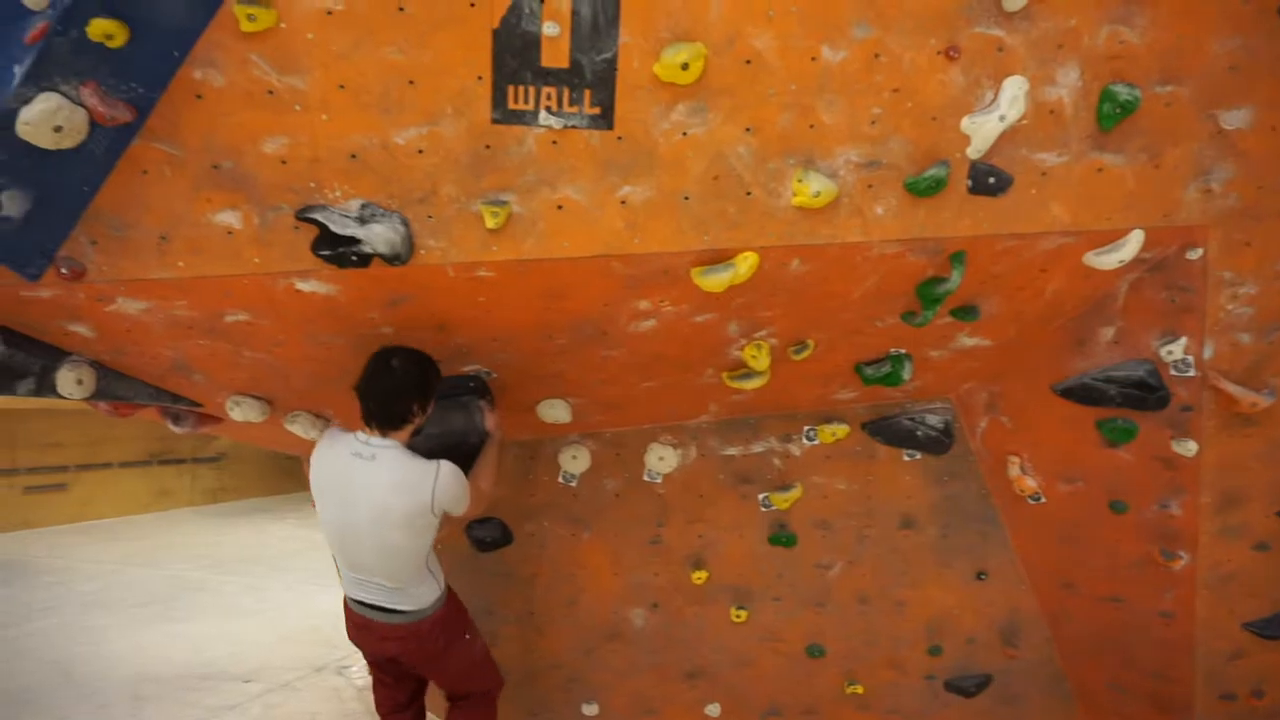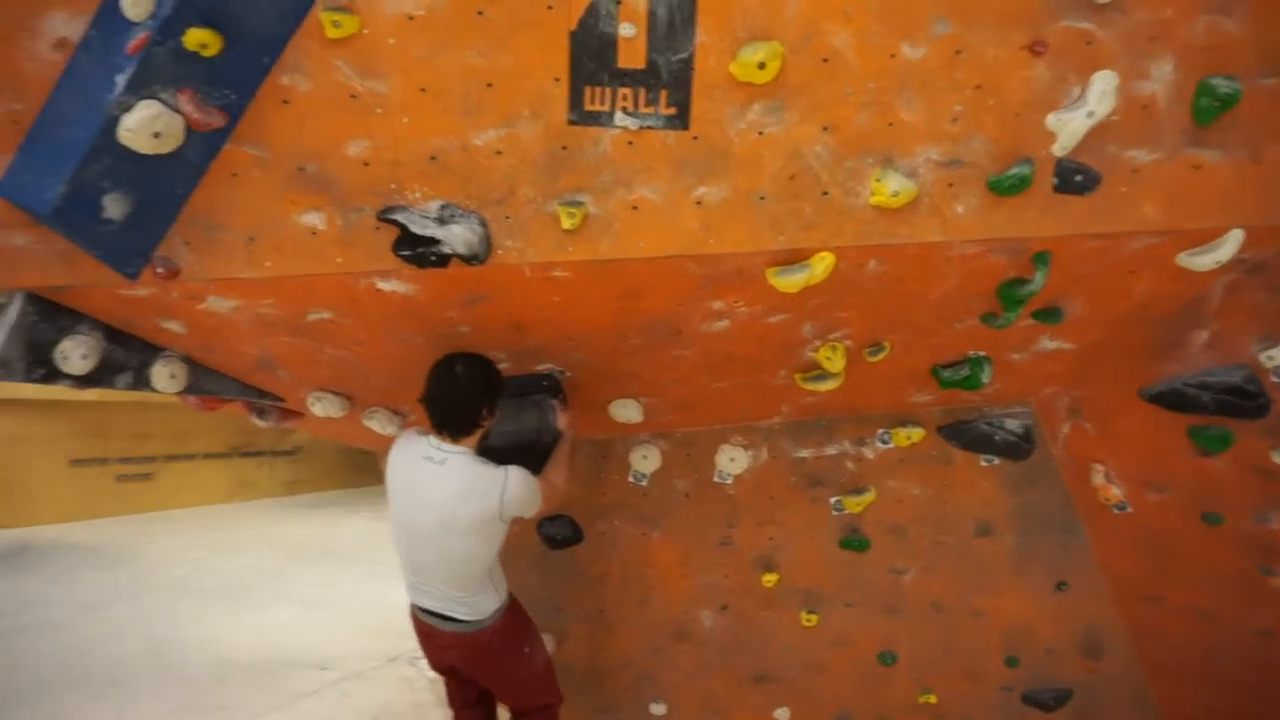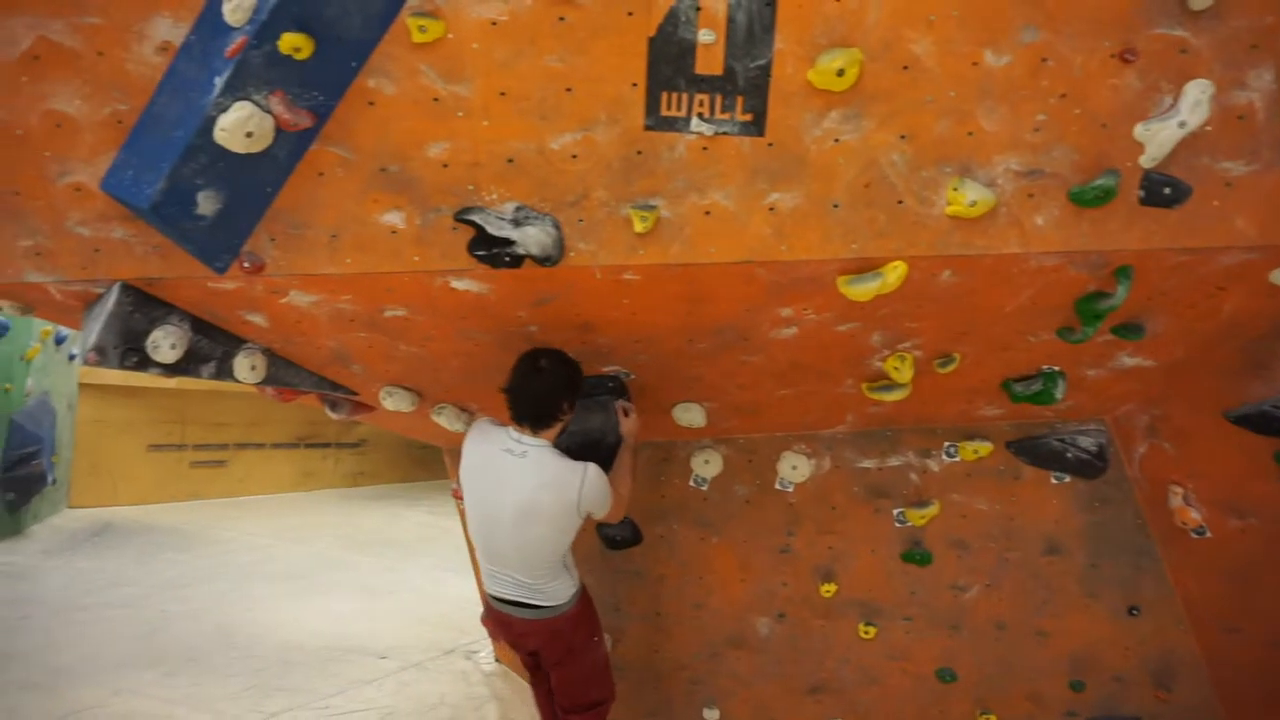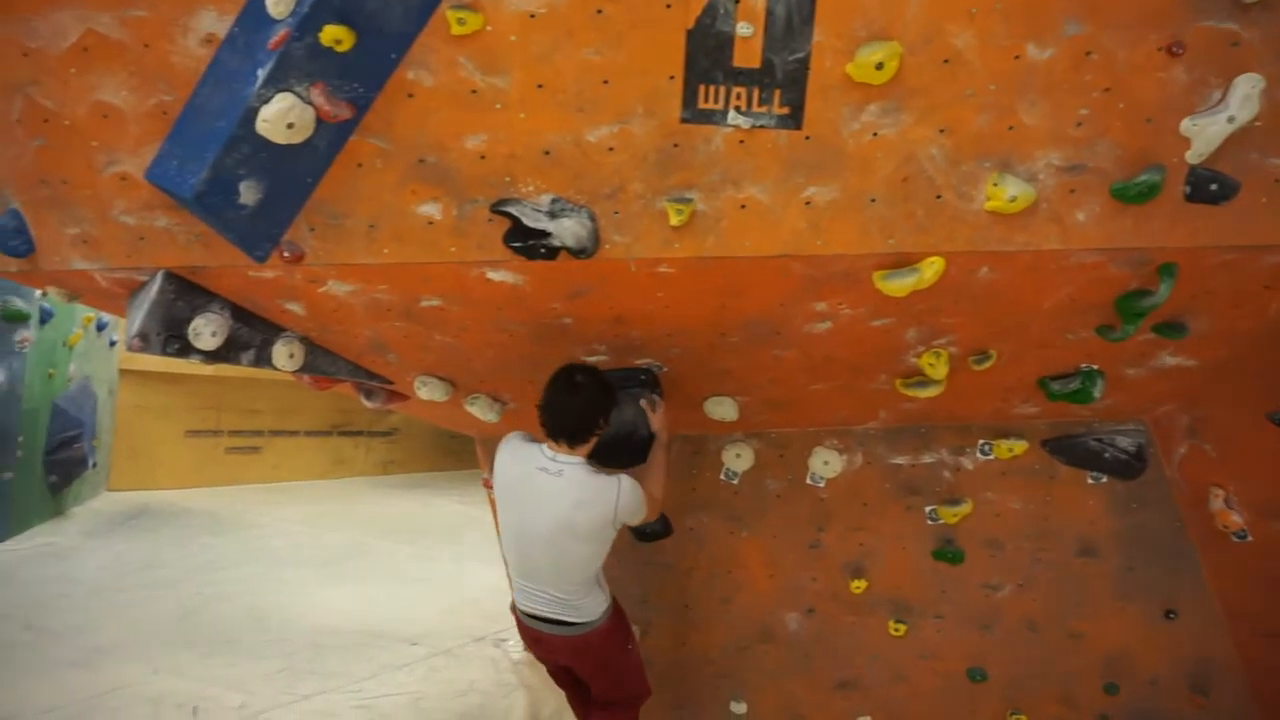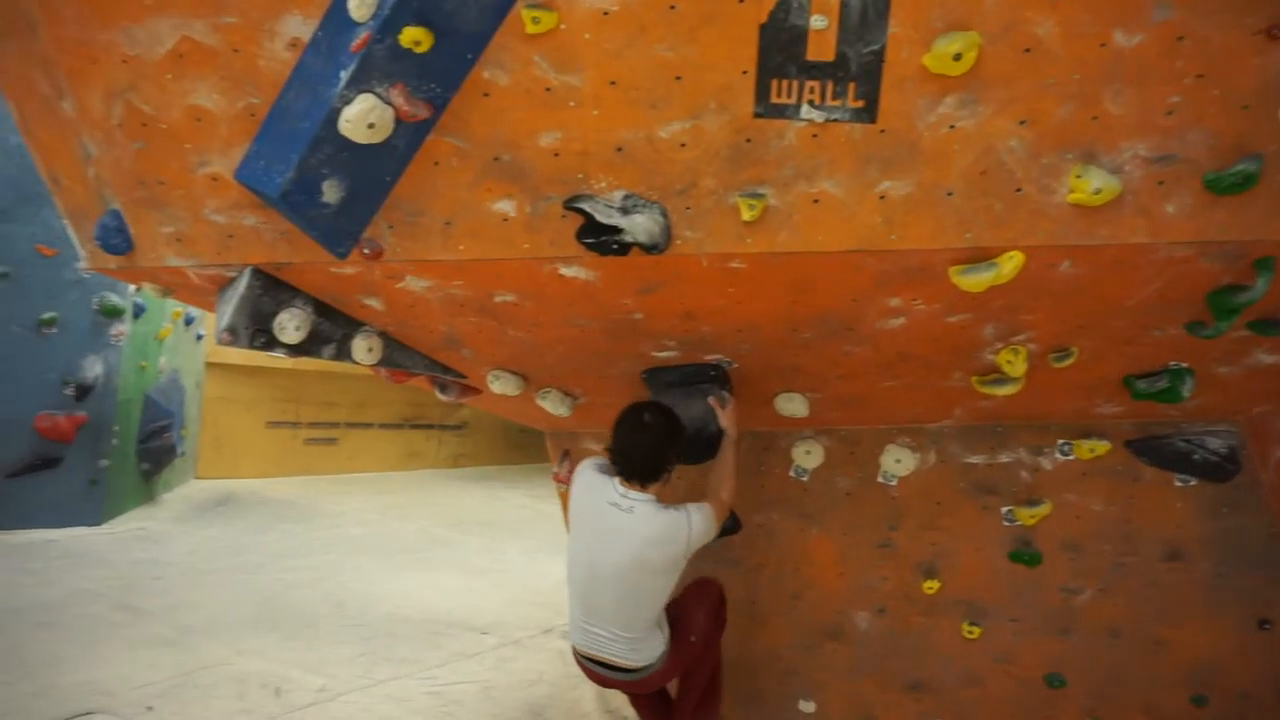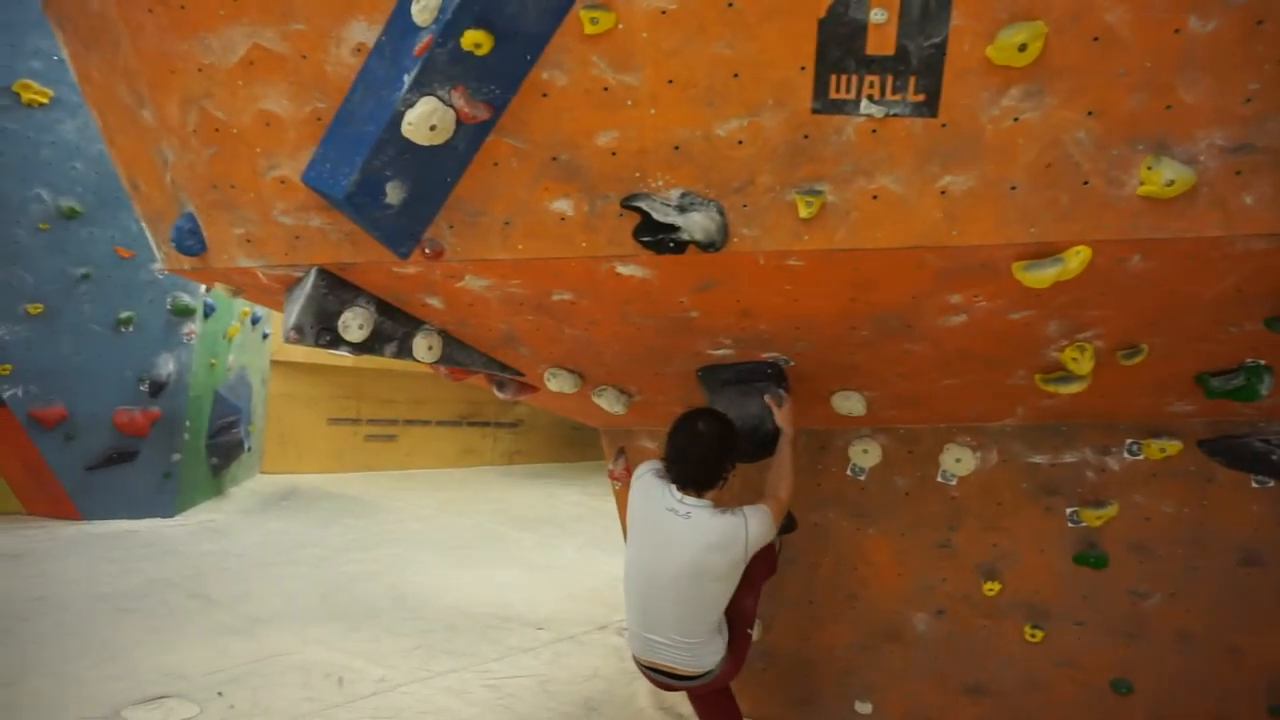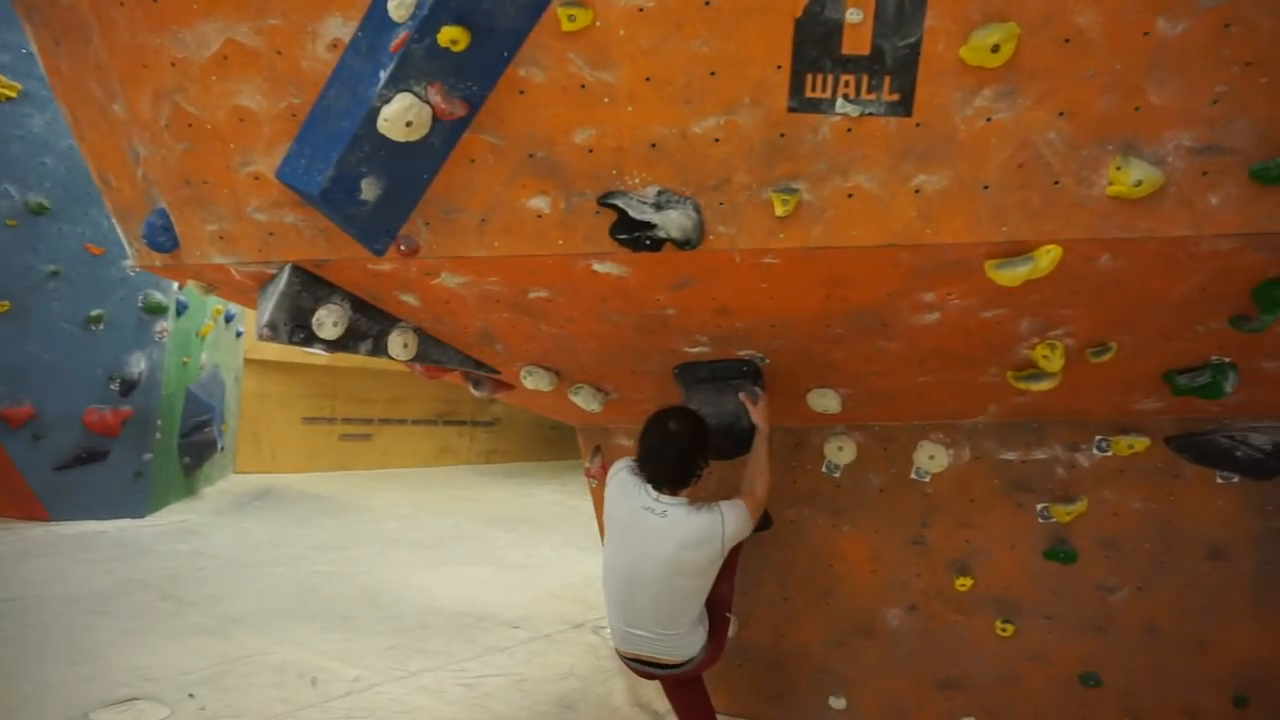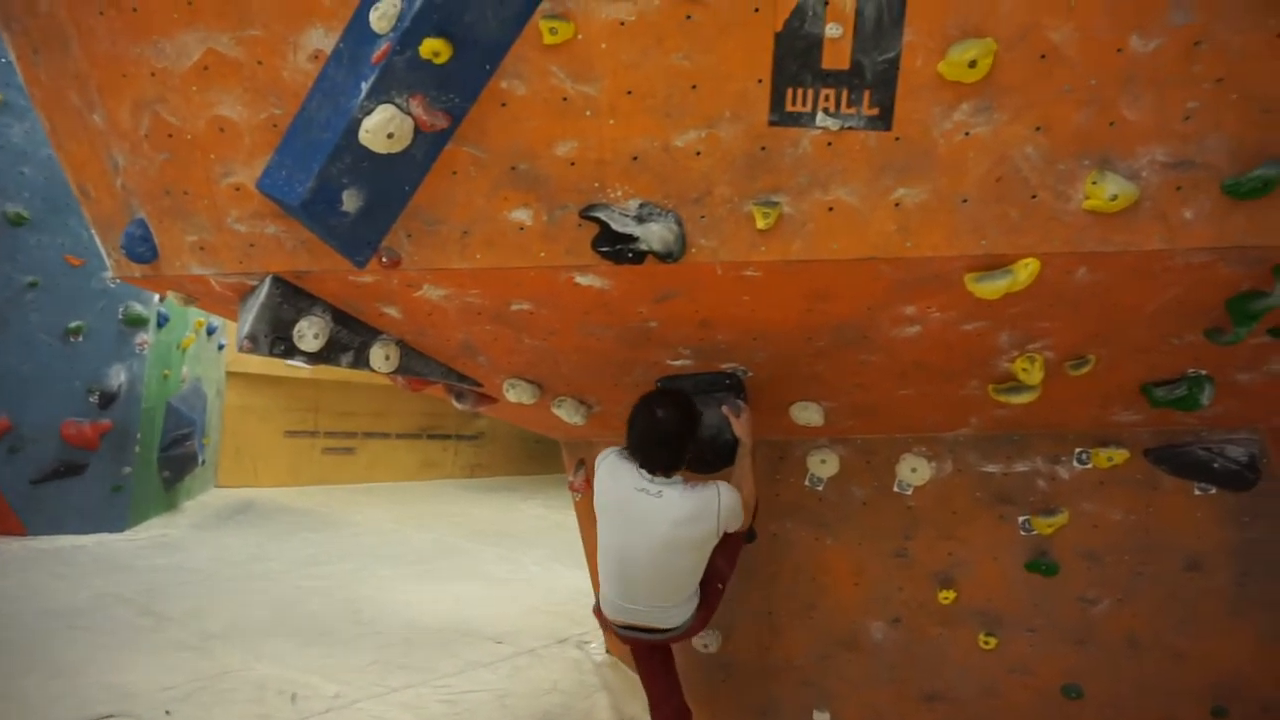
dt=0.3s
person 1, frame 1
left shoulder: (327, 447)
right shoulder: (435, 478)
right elbow: (475, 502)
right wrist: (493, 437)
left hip: (361, 616)
right hip: (422, 620)
person 1, frame 2
left shoulder: (402, 448)
right shoulder: (503, 484)
right elbow: (550, 494)
right wrist: (566, 434)
left hip: (426, 621)
right hip: (485, 628)
person 1, frame 3
left shoulder: (477, 438)
right shoulder: (580, 478)
right elbow: (616, 510)
right wrist: (628, 441)
left hip: (499, 609)
right hip: (558, 615)
left knee: (545, 682)
person 1, frame 4
left shoulder: (509, 452)
right shoulder: (613, 493)
right elbow: (651, 506)
right wrist: (660, 436)
left hip: (528, 623)
right hip: (585, 631)
left knee: (577, 684)
person 1, frame 5
left shoulder: (585, 479)
right shoulder: (682, 526)
left elbow: (625, 455)
right elbow: (720, 502)
right wrist: (729, 435)
left hip: (585, 658)
right hip: (643, 668)
right knee: (709, 595)
person 1, frame 6
left shoulder: (644, 484)
right shoulder: (739, 529)
left elbow: (678, 464)
right elbow: (777, 499)
right wrist: (786, 432)
left hip: (647, 663)
right hip: (706, 671)
person 1, frame 7
left shoulder: (618, 481)
right shoulder: (714, 525)
left elbow: (651, 460)
right elbow: (754, 496)
right wrist: (762, 430)
left hip: (628, 654)
right hip: (687, 659)
person 1, frame 8
left shoulder: (607, 467)
right shoulder: (714, 500)
right elbow: (743, 514)
right wrist: (745, 443)
left hip: (616, 622)
right hip: (680, 623)
